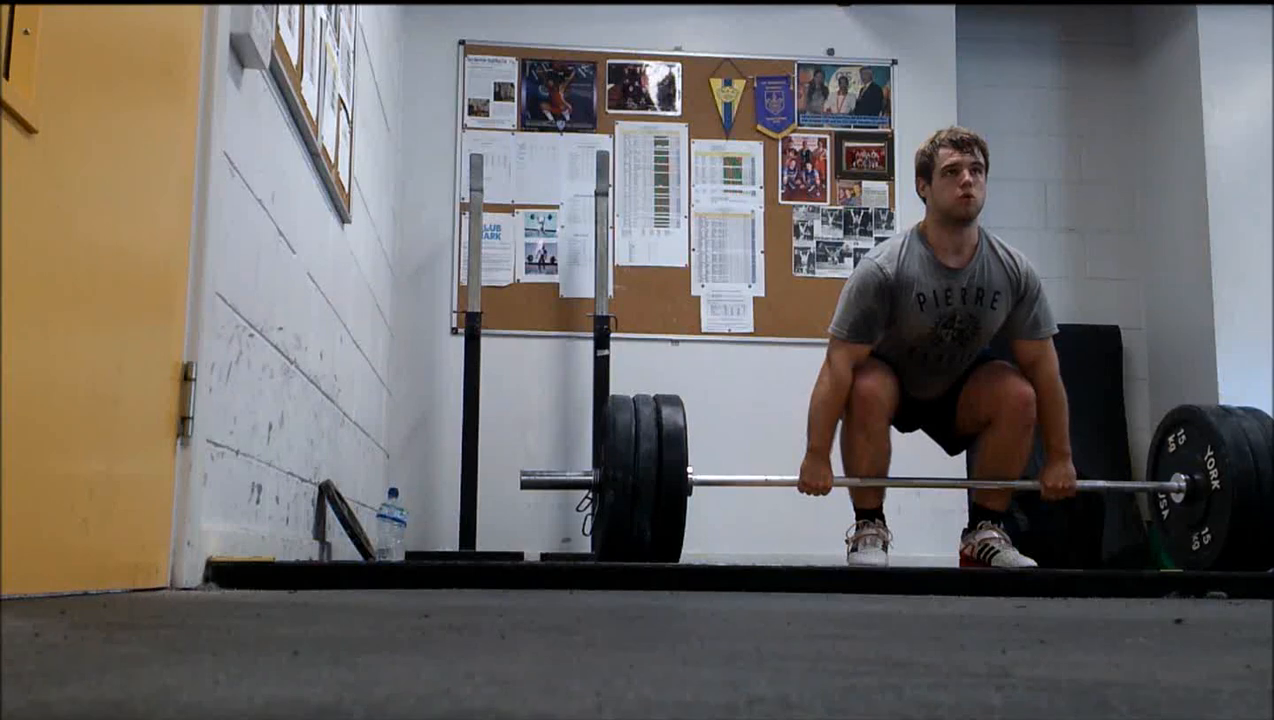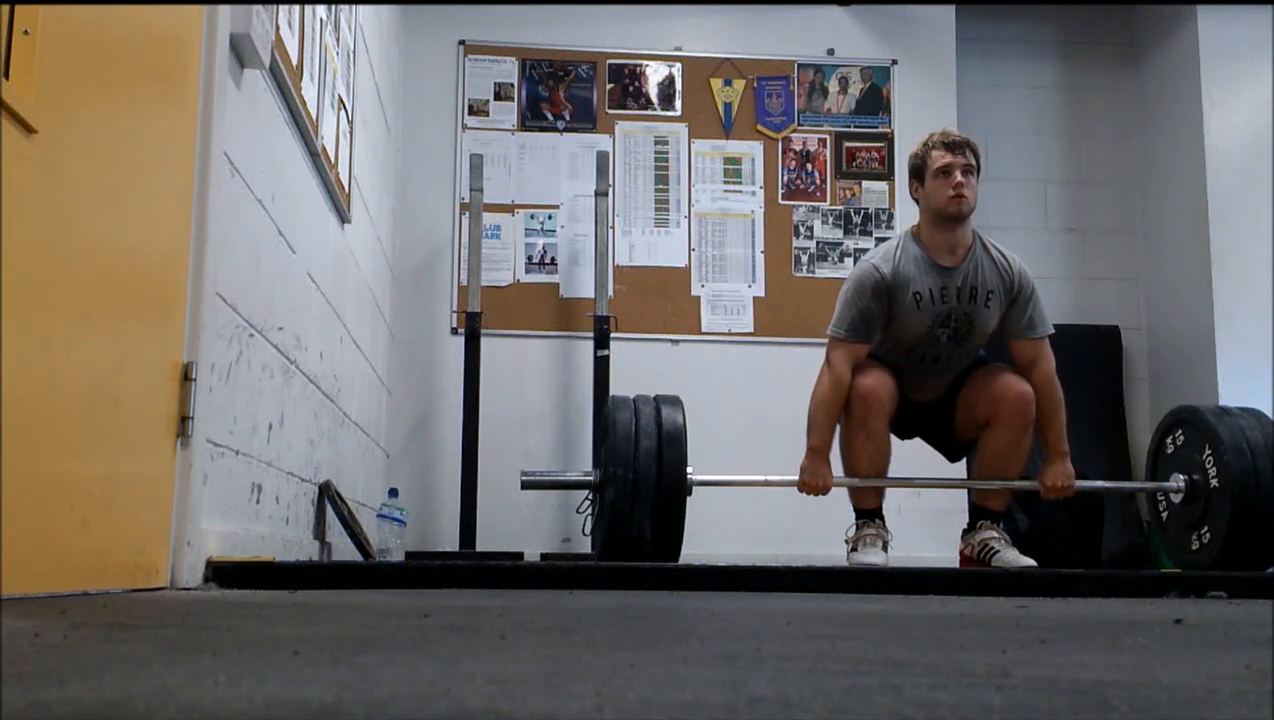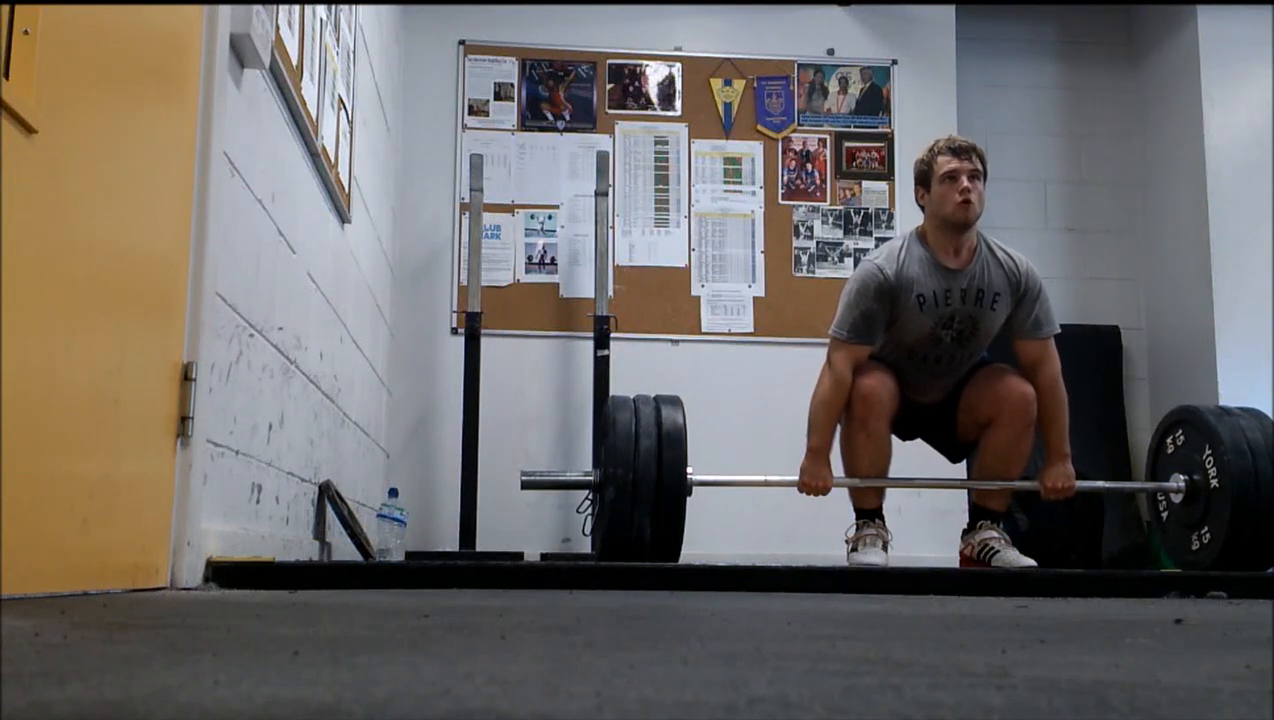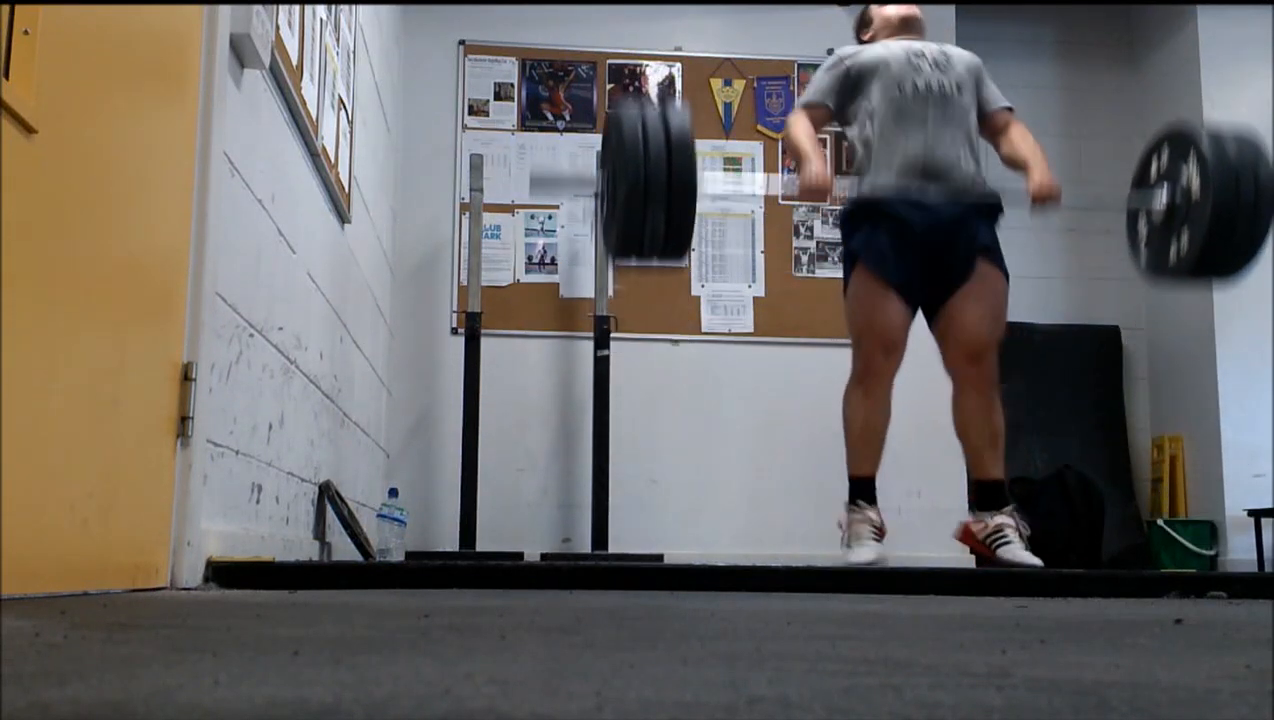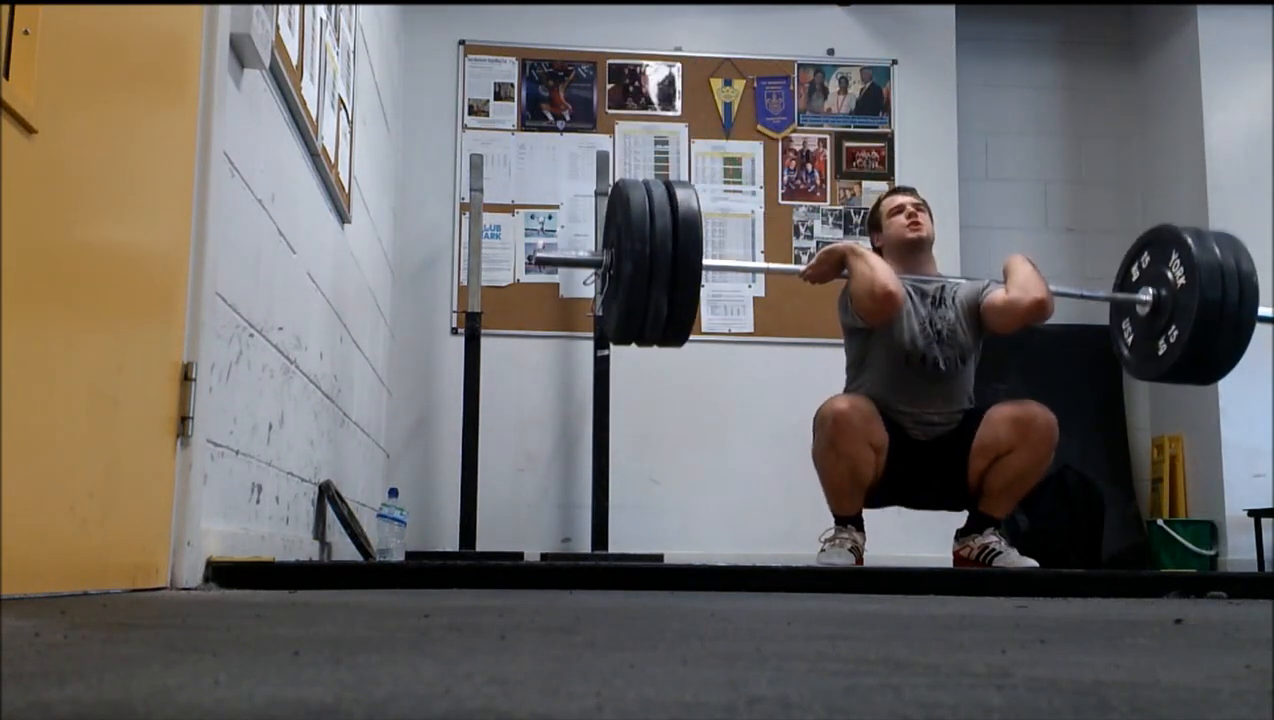
dt=1s
person 1, frame 1
left shoulder: (1014, 271)
right shoulder: (885, 268)
left elbow: (1042, 366)
right elbow: (839, 365)
left wrist: (1059, 458)
right wrist: (816, 458)
left hip: (958, 387)
right hip: (890, 381)
left knee: (1018, 397)
right knee: (867, 391)
left ankle: (983, 533)
right ankle: (869, 530)
person 1, frame 2
left shoulder: (1007, 272)
right shoulder: (881, 270)
left elbow: (1039, 365)
right elbow: (838, 365)
left wrist: (1058, 457)
right wrist: (816, 456)
left hip: (955, 393)
right hip: (889, 389)
left knee: (1017, 395)
right knee: (866, 389)
left ankle: (983, 532)
right ankle: (868, 529)
person 1, frame 3
left shoulder: (1014, 273)
right shoulder: (884, 271)
left elbow: (1044, 366)
right elbow: (840, 365)
left wrist: (1059, 458)
right wrist: (816, 456)
left hip: (957, 395)
right hip: (890, 391)
left knee: (1019, 396)
right knee: (867, 391)
left ankle: (983, 532)
right ankle: (868, 529)
person 1, frame 4
left shoulder: (964, 62)
right shoulder: (854, 59)
left elbow: (1005, 128)
right elbow: (803, 119)
left wrist: (1037, 171)
right wrist: (813, 163)
left hip: (966, 216)
right hip: (887, 214)
left knee: (977, 364)
right knee: (875, 360)
left ankle: (991, 514)
right ankle: (862, 514)
person 1, frame 5
left shoulder: (968, 297)
right shoulder: (866, 290)
left elbow: (1034, 304)
right elbow: (885, 294)
left wrist: (1017, 264)
right wrist: (850, 253)
left hip: (948, 443)
right hip: (877, 438)
left knee: (1037, 426)
right knee: (839, 415)
left ankle: (977, 538)
right ankle: (846, 535)
